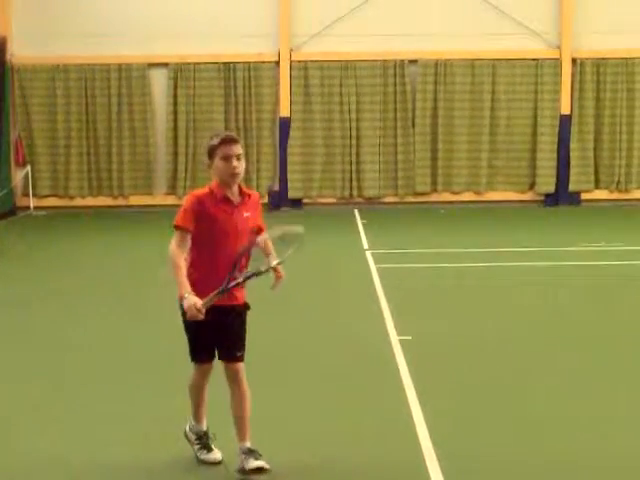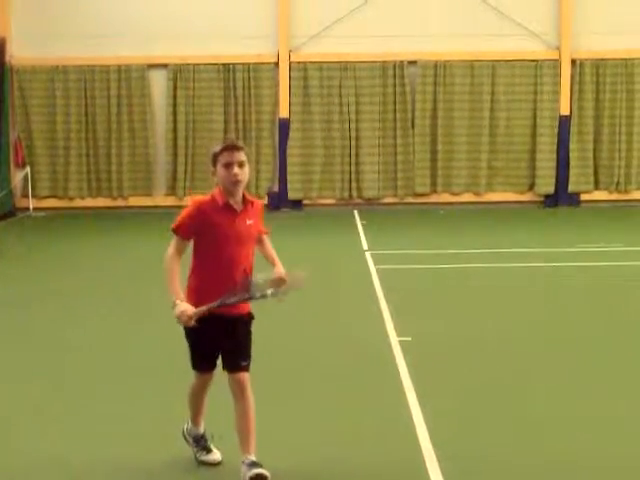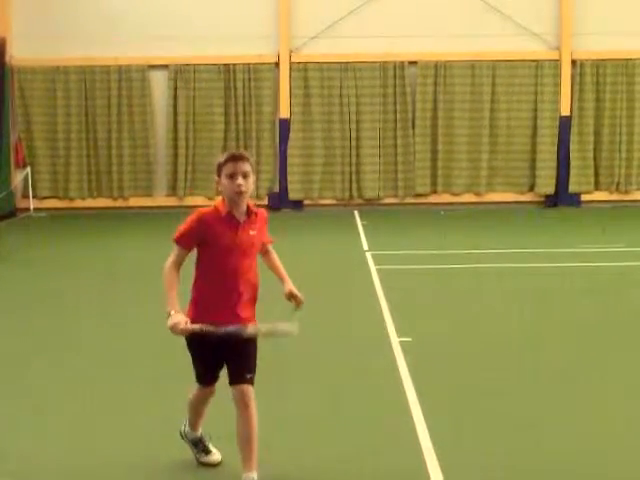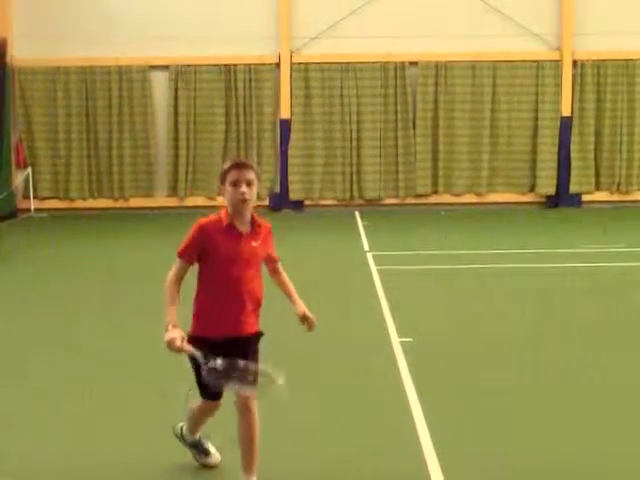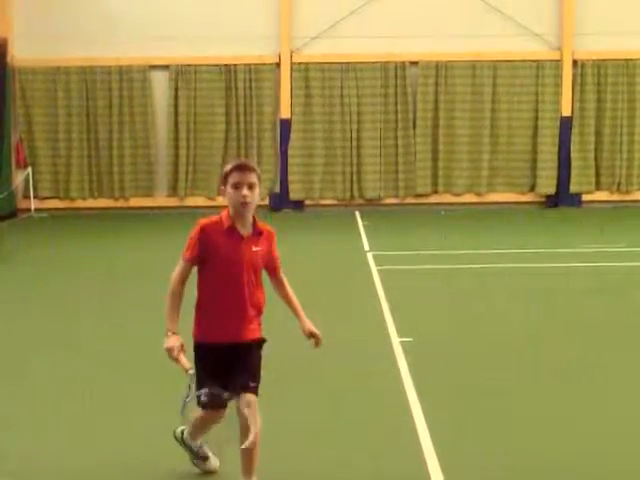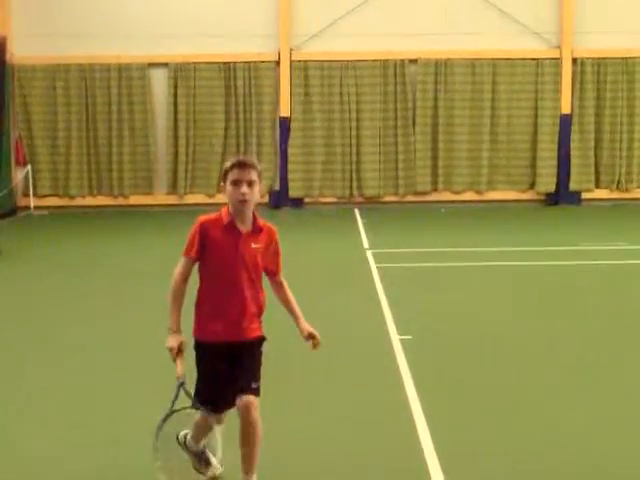
dt=0.2s
person 1, frame 1
left shoulder: (252, 200)
right shoulder: (198, 201)
left elbow: (259, 232)
right elbow: (176, 249)
left wrist: (272, 259)
right wrist: (186, 294)
left hip: (234, 300)
right hip: (200, 302)
left knee: (236, 371)
right knee: (203, 368)
left ankle: (246, 449)
right ankle: (197, 429)
person 1, frame 2
left shoulder: (255, 207)
right shoulder: (200, 208)
right elbow: (173, 254)
left wrist: (276, 266)
right wrist: (179, 300)
left hip: (238, 310)
right hip: (201, 310)
left knee: (241, 382)
right knee: (204, 376)
right ankle: (195, 431)
person 1, frame 3
left shoulder: (259, 218)
right shoulder: (203, 219)
right elbow: (172, 264)
left wrist: (286, 281)
right wrist: (174, 311)
left hip: (242, 323)
right hip: (204, 322)
left knee: (244, 394)
right knee: (206, 388)
right ankle: (192, 432)
person 1, frame 4
left shoulder: (263, 230)
right shoulder: (205, 229)
left elbow: (274, 265)
right elbow: (175, 277)
left wrist: (296, 301)
right wrist: (172, 325)
left hip: (246, 332)
right hip: (207, 333)
left knee: (246, 400)
right knee: (211, 401)
right ankle: (188, 433)
person 1, frame 5
left shoulder: (266, 236)
right shoulder: (206, 231)
left elbow: (277, 277)
right elbow: (178, 279)
left wrist: (302, 318)
right wrist: (172, 331)
left hip: (248, 337)
right hip: (210, 338)
left knee: (247, 405)
right knee: (215, 410)
right ankle: (188, 436)
person 1, frame 6
left shoulder: (267, 234)
right shoulder: (205, 227)
left elbow: (277, 280)
right elbow: (180, 277)
left wrist: (300, 321)
right wrist: (174, 330)
left hip: (249, 336)
right hip: (210, 337)
left knee: (248, 406)
right knee: (215, 413)
right ankle: (192, 441)
